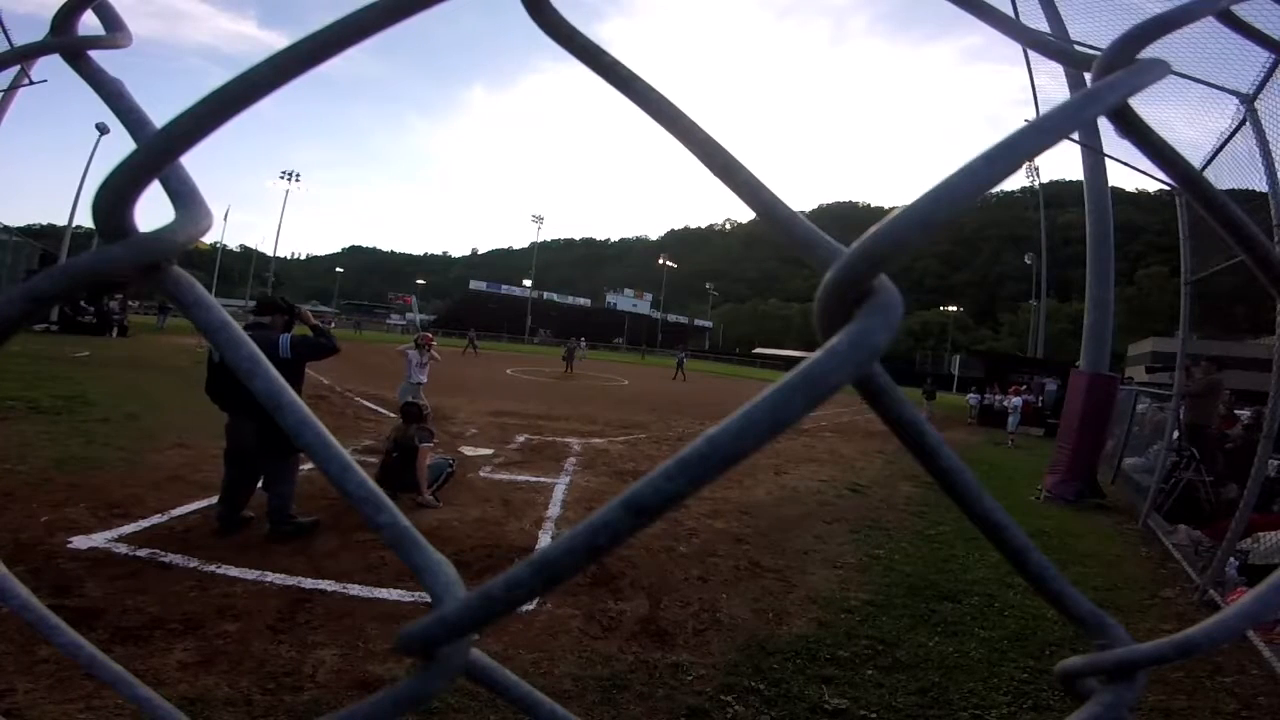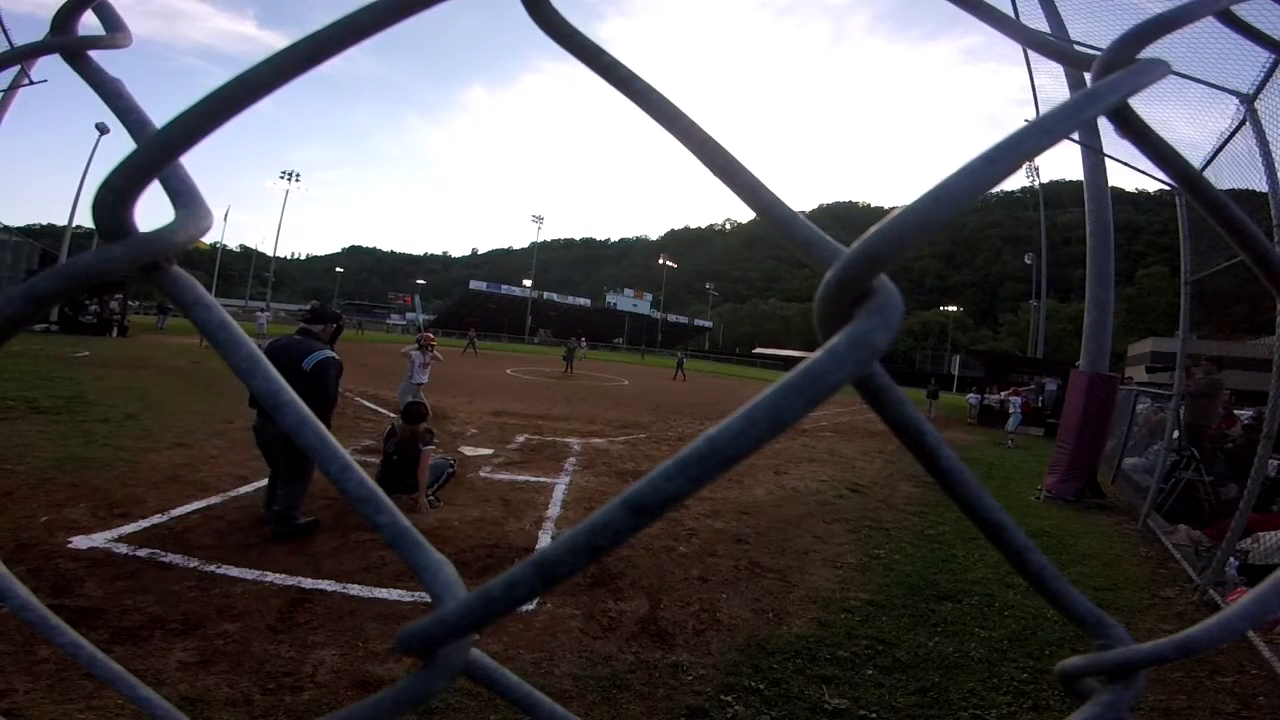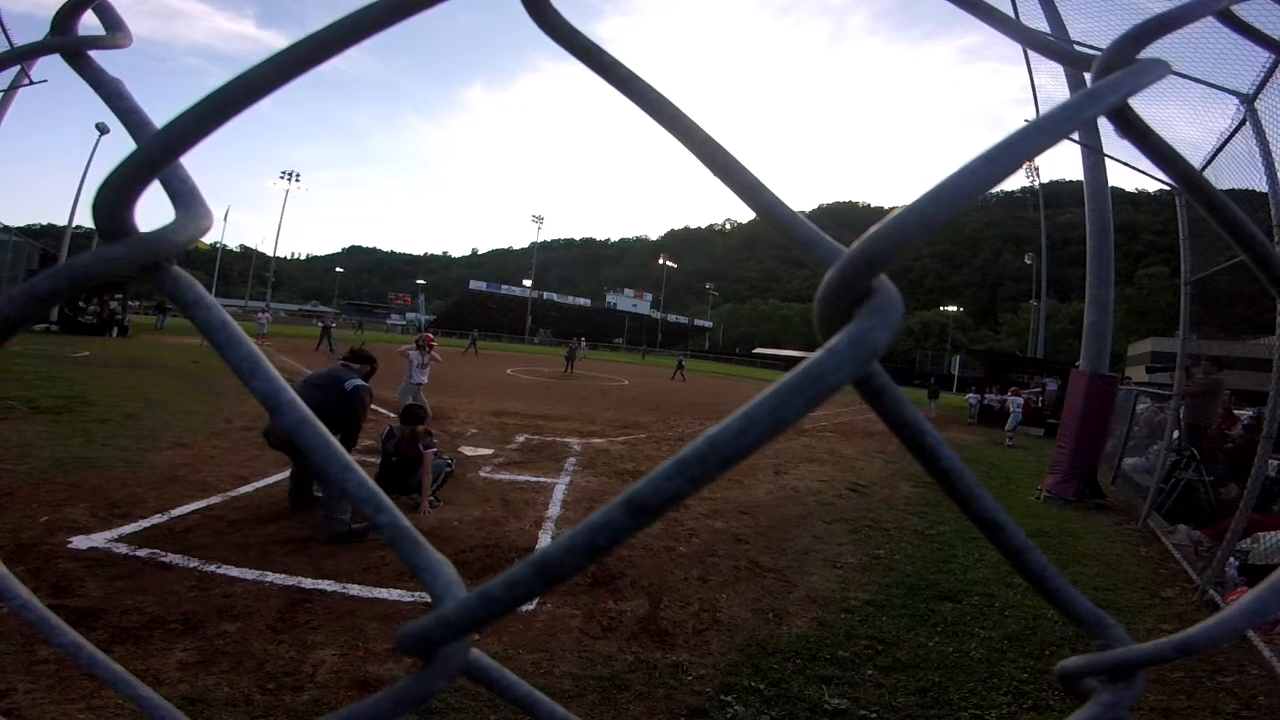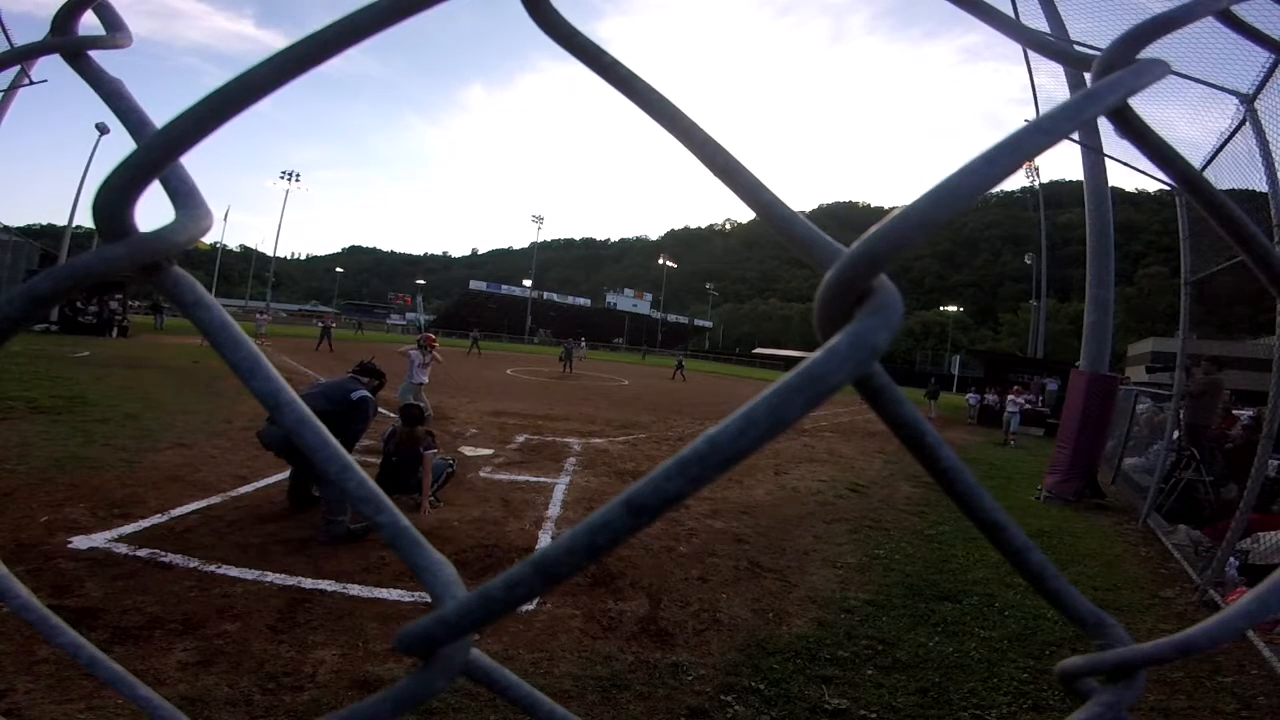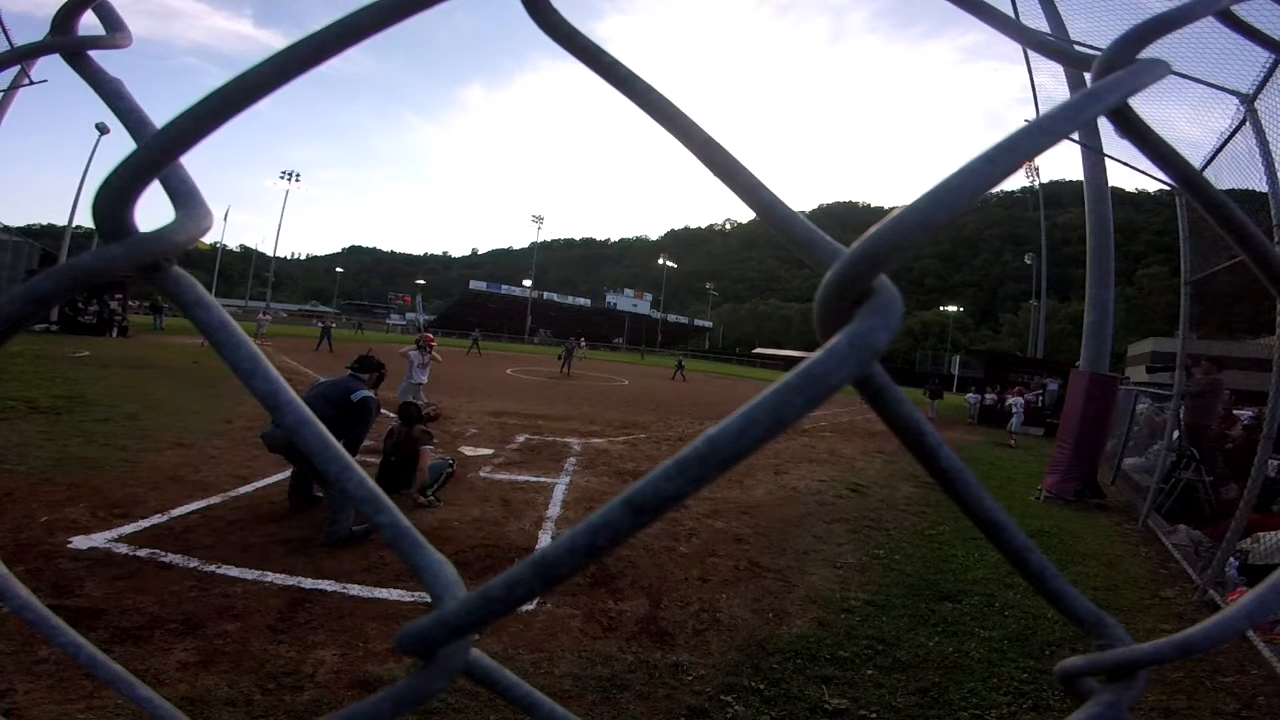
dt=1s
person 1, frame 1
right shoulder: (286, 344)
left elbow: (213, 388)
right elbow: (330, 346)
right wrist: (312, 323)
left hip: (238, 423)
right hip: (275, 427)
left knee: (238, 474)
right knee: (281, 477)
left ankle: (228, 518)
right ankle: (283, 523)
person 1, frame 2
left shoulder: (273, 345)
right shoulder: (324, 358)
right elbow: (325, 401)
left hip: (265, 423)
left knee: (278, 470)
right knee: (296, 476)
left ankle: (273, 509)
right ankle: (285, 522)
person 1, frame 3
left shoulder: (318, 375)
right shoulder: (358, 387)
right elbow: (353, 425)
right wrist: (344, 450)
left hip: (277, 426)
left knee: (305, 458)
left ankle: (300, 496)
right ankle: (338, 528)
person 1, frame 4
left shoulder: (328, 384)
right shoulder: (364, 400)
right elbow: (349, 439)
left hip: (271, 429)
left knee: (308, 458)
left ankle: (300, 497)
right ankle: (337, 530)
person 1, frame 5
left shoulder: (328, 383)
right shoulder: (366, 398)
right elbow: (354, 440)
left hip: (275, 432)
left knee: (309, 459)
left ankle: (301, 498)
right ankle: (339, 532)
